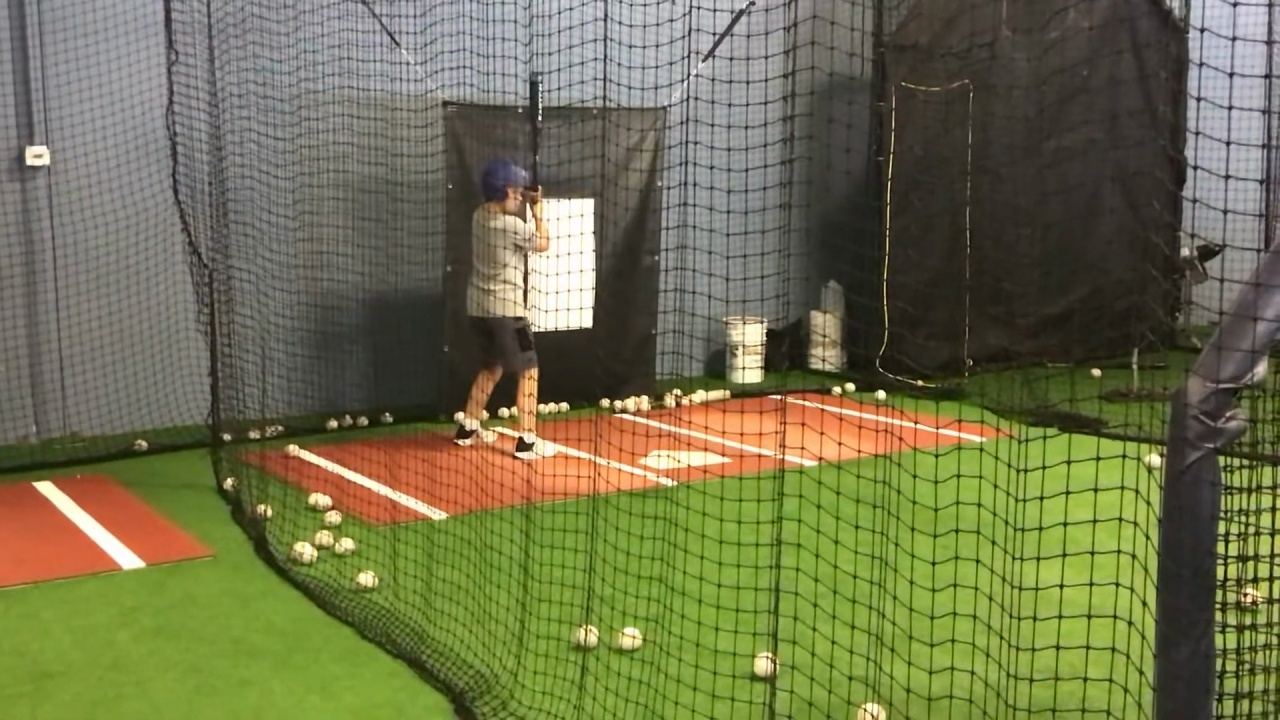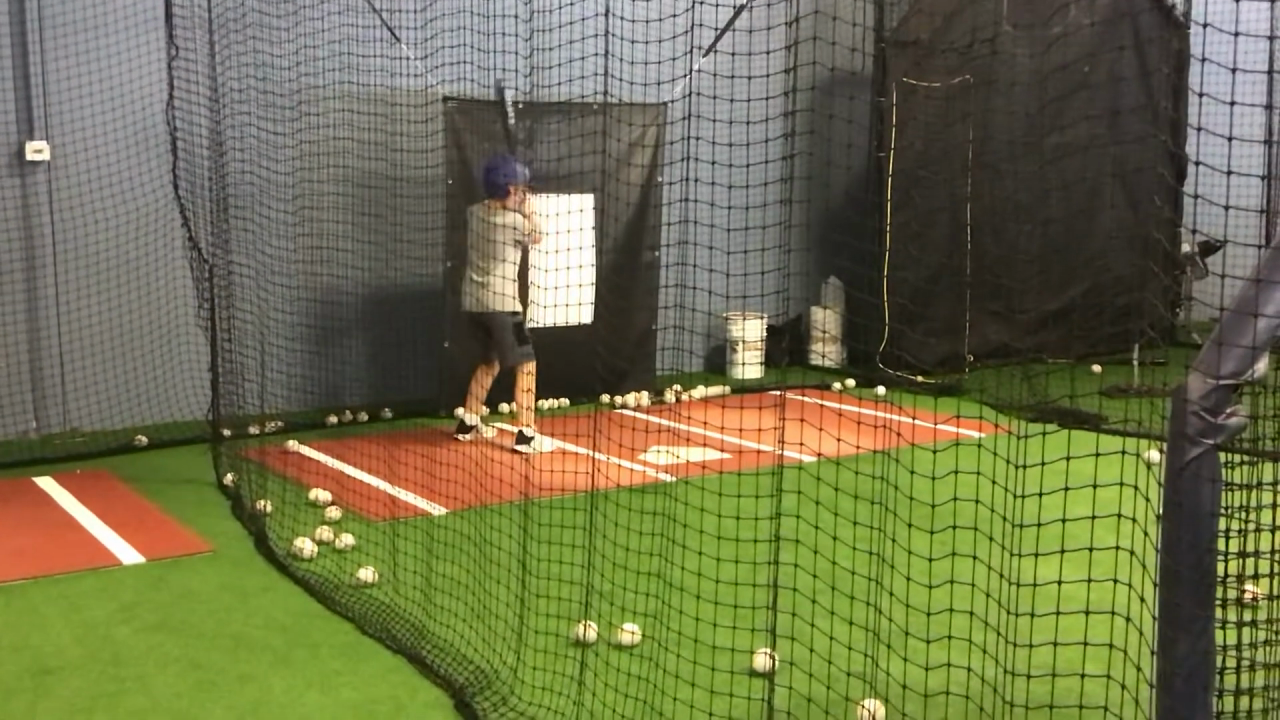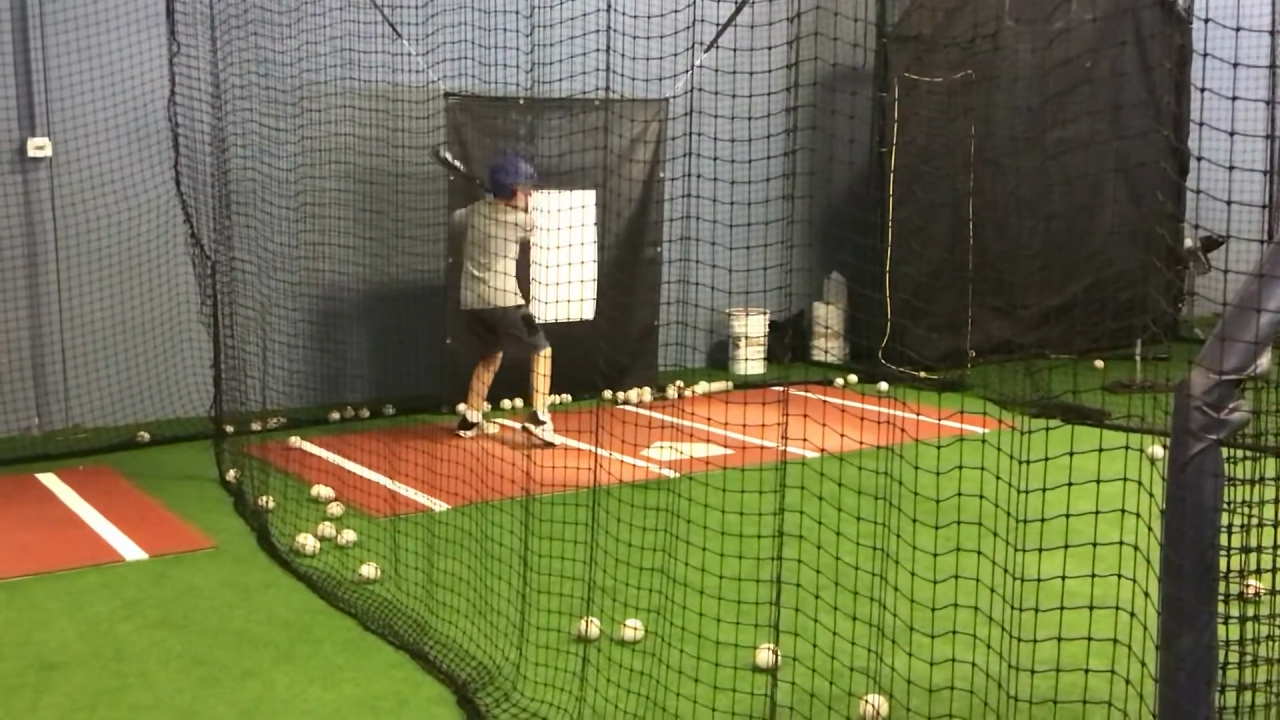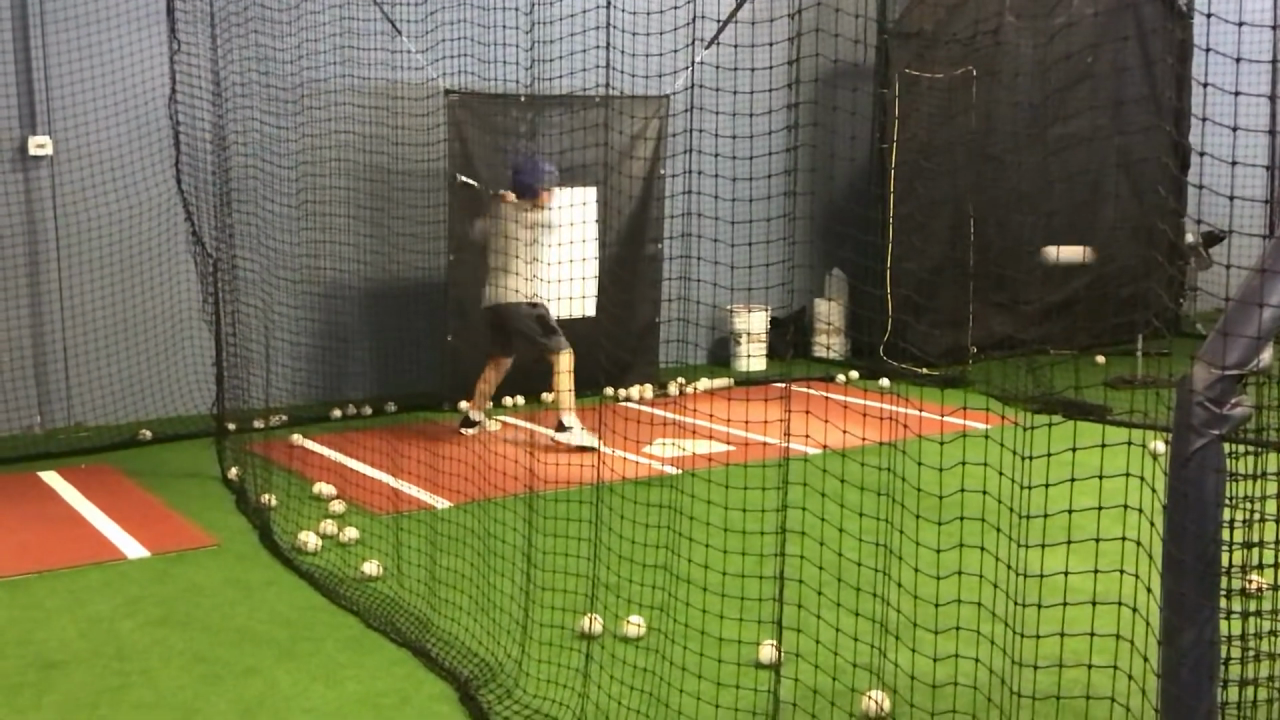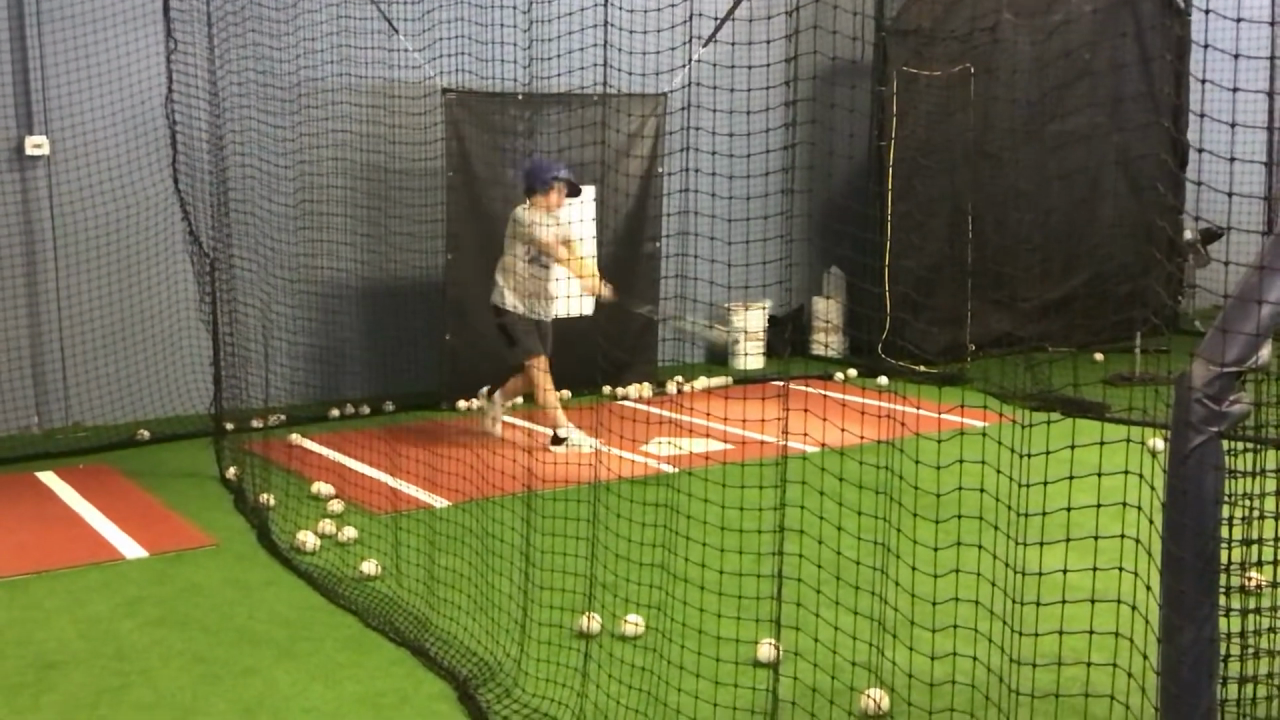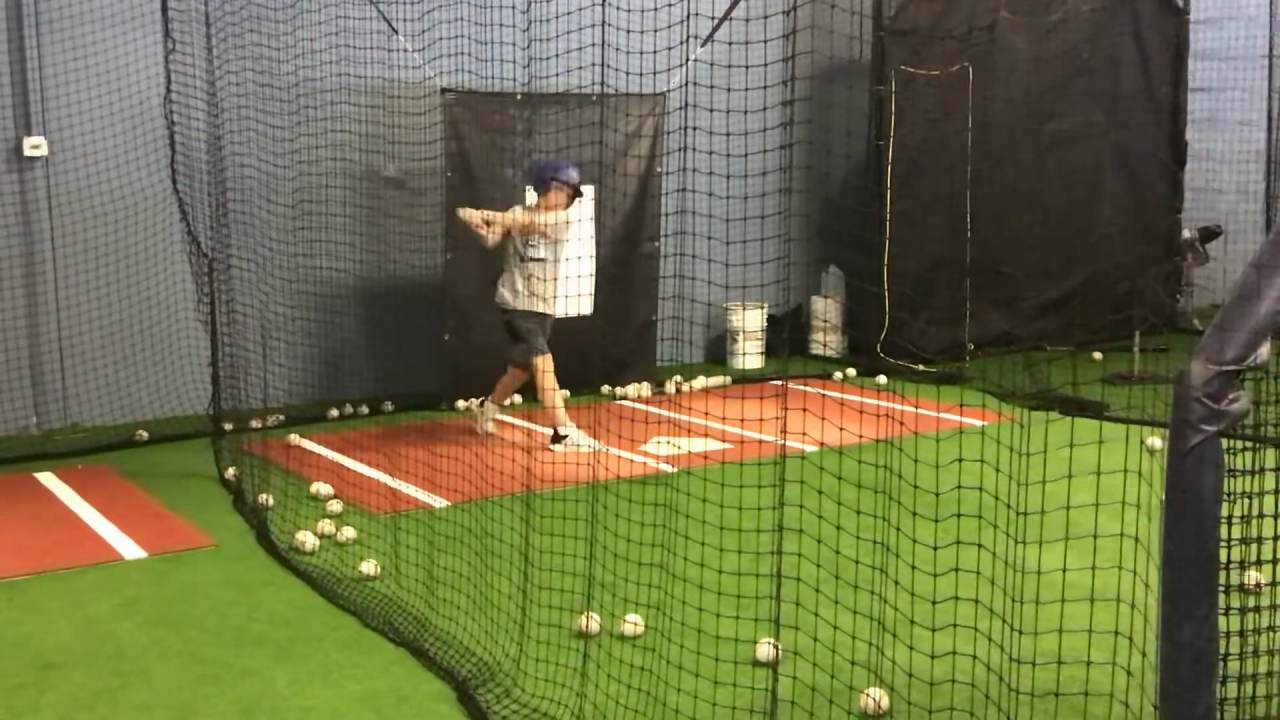
dt=0.3s
person 1, frame 1
left shoulder: (479, 216)
right shoulder: (514, 225)
right elbow: (543, 244)
left wrist: (524, 205)
right wrist: (538, 211)
left hip: (477, 307)
right hip: (506, 309)
left knee: (492, 367)
right knee: (528, 370)
left ankle: (468, 427)
right ankle: (527, 440)
person 1, frame 2
left shoulder: (475, 212)
right shoulder: (515, 221)
right elbow: (537, 237)
left wrist: (516, 207)
right wrist: (525, 209)
left hip: (473, 302)
right hip: (501, 304)
left knee: (490, 361)
right knee: (525, 364)
left ankle: (468, 423)
right ankle: (526, 434)
person 1, frame 3
left shoulder: (474, 211)
right shoulder: (522, 219)
left elbow: (456, 224)
right wrist: (513, 204)
left hip: (471, 301)
right hip: (503, 300)
left knee: (491, 356)
right knee: (541, 351)
left ankle: (470, 420)
right ankle: (539, 418)
person 1, frame 4
left shoulder: (498, 211)
right shoulder: (539, 217)
left elbow: (481, 234)
right wrist: (514, 200)
left hip: (493, 300)
right hip: (520, 300)
left knee: (500, 359)
right knee: (562, 353)
left ankle: (473, 417)
right ankle: (567, 425)
person 1, frame 5
left shoulder: (559, 221)
right shoulder: (522, 215)
left elbow: (575, 252)
right elbow: (552, 248)
left wrist: (594, 277)
right wrist: (584, 277)
left hip: (540, 309)
right hip: (511, 304)
left knee: (537, 371)
right knee: (537, 363)
left ankle: (497, 398)
right ankle: (563, 433)
person 1, frame 6
left shoulder: (561, 219)
right shoulder: (517, 211)
left elbow: (531, 222)
right elbow: (491, 237)
left wrist: (487, 216)
right wrist: (477, 223)
left hip: (543, 305)
right hip: (515, 302)
left knee: (521, 369)
right knee: (543, 362)
left ankle: (487, 407)
right ankle: (563, 431)
